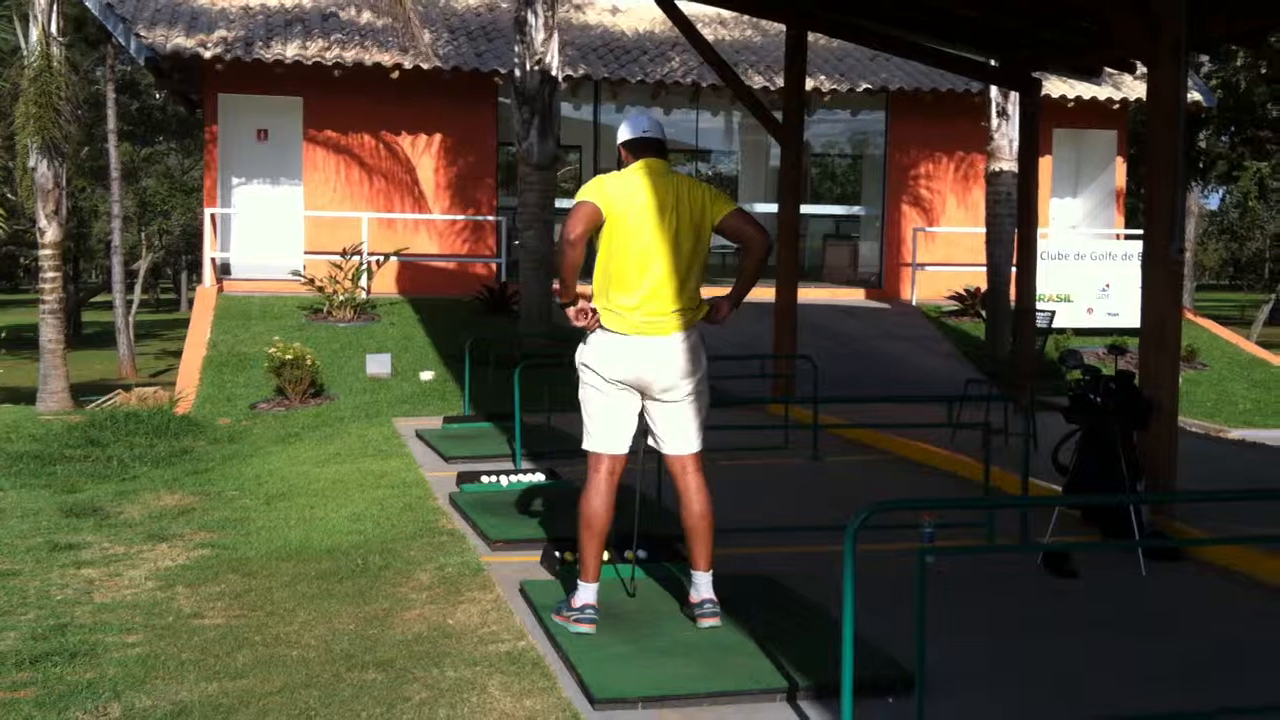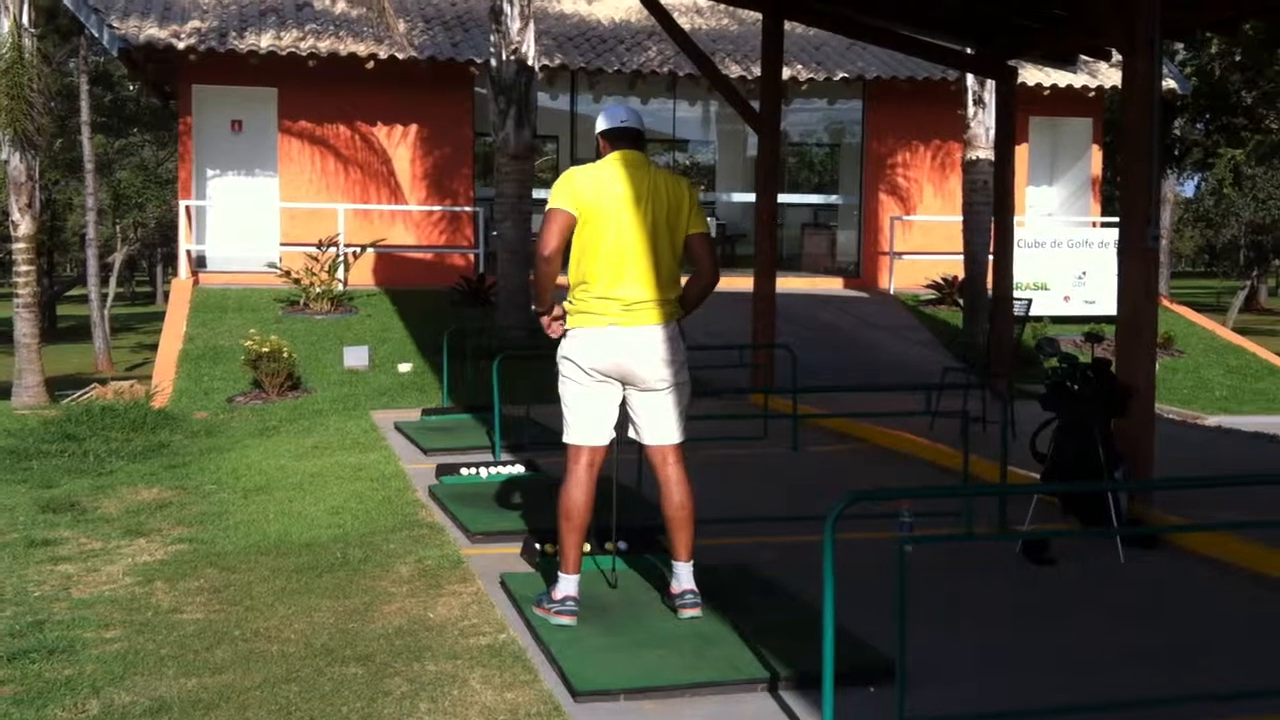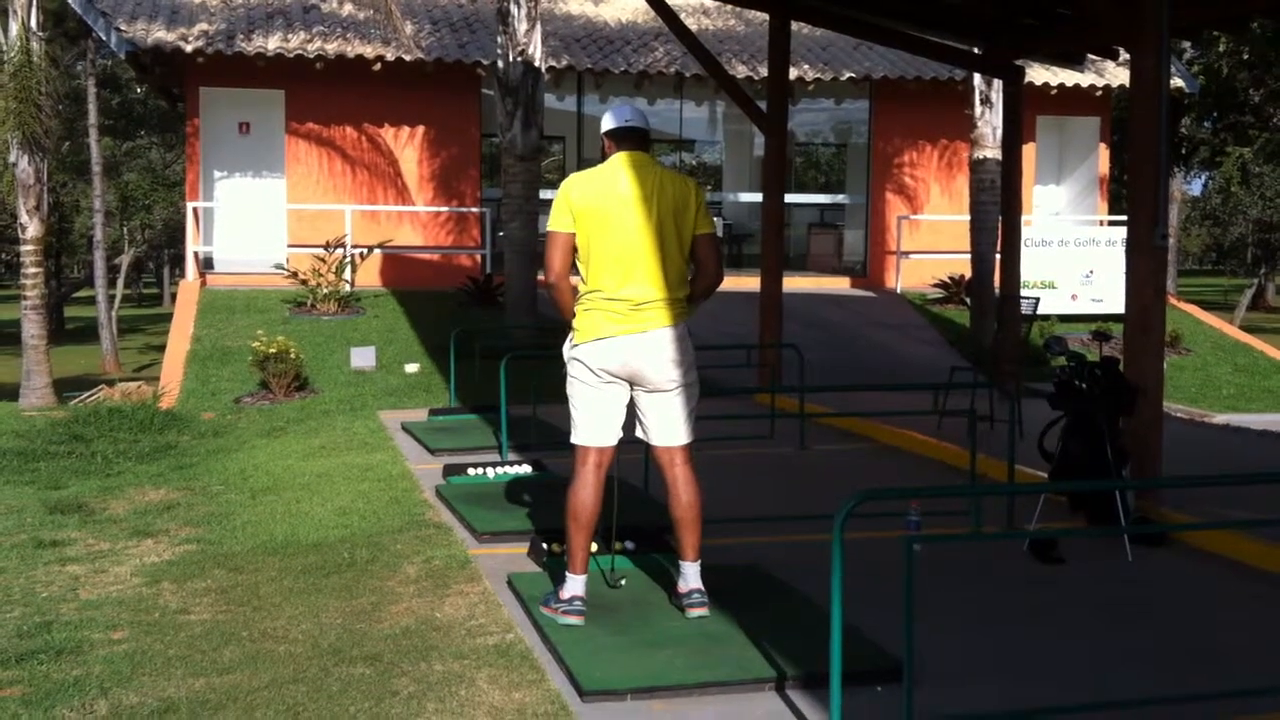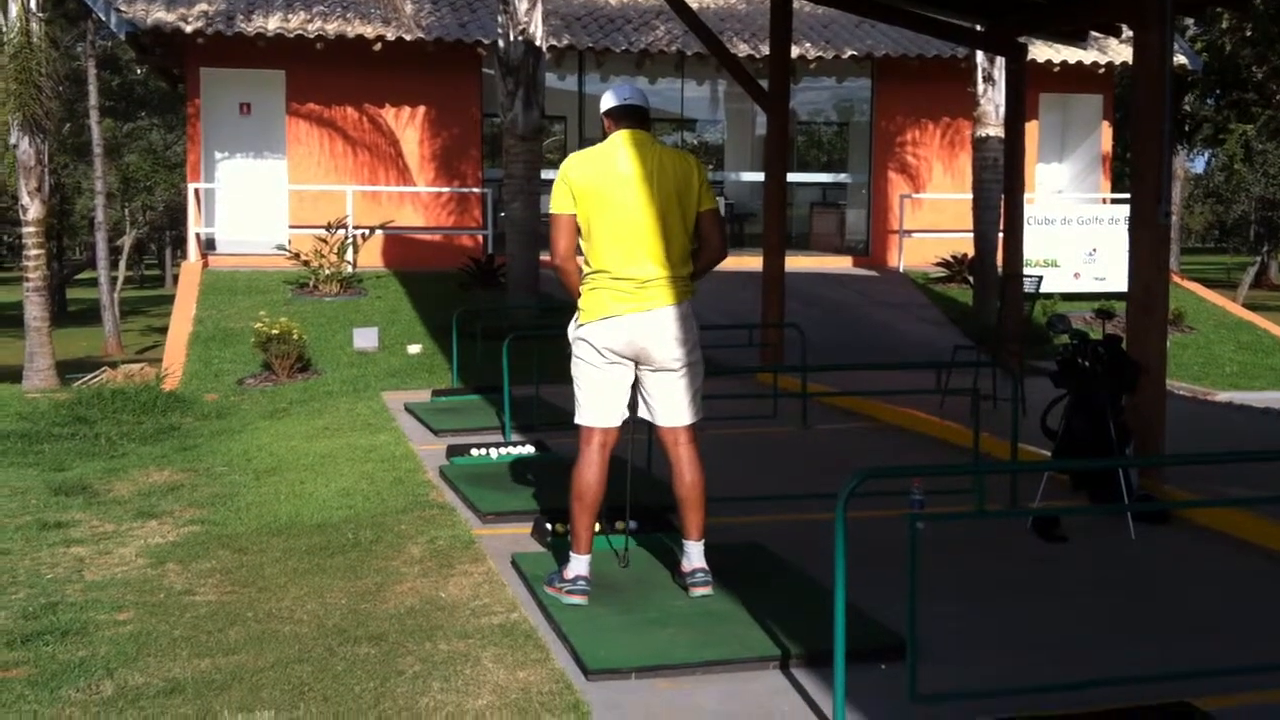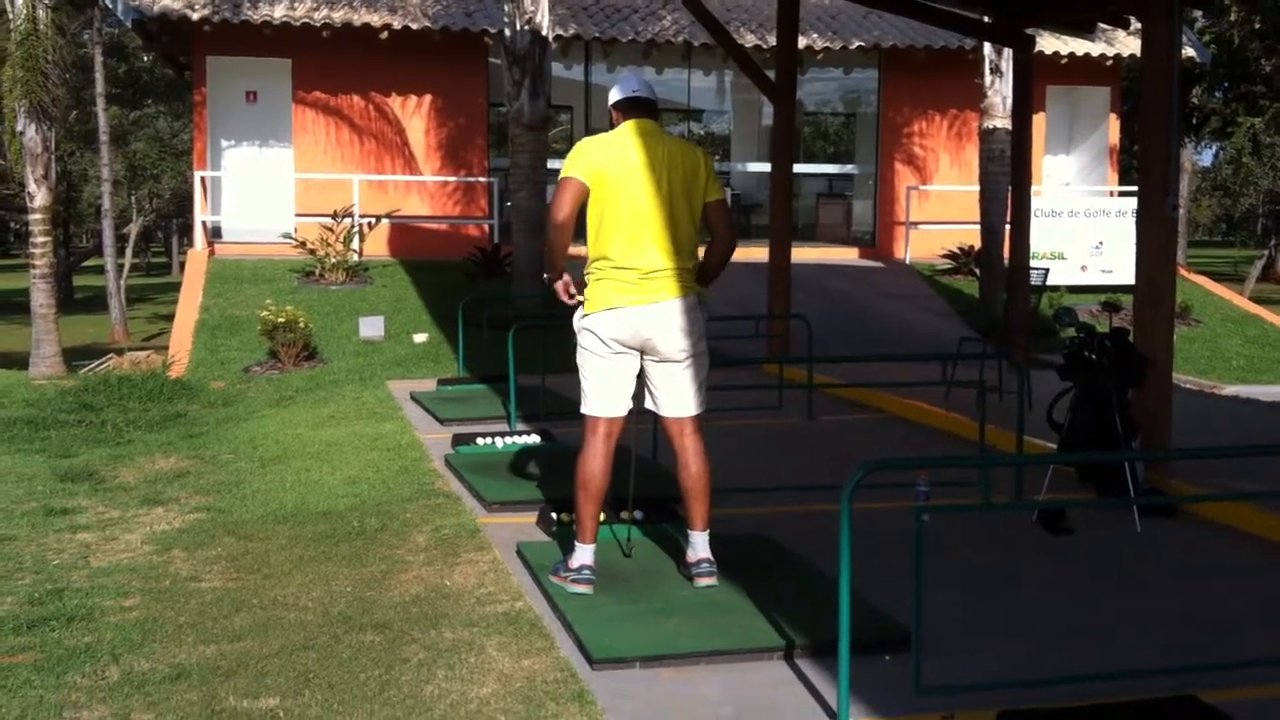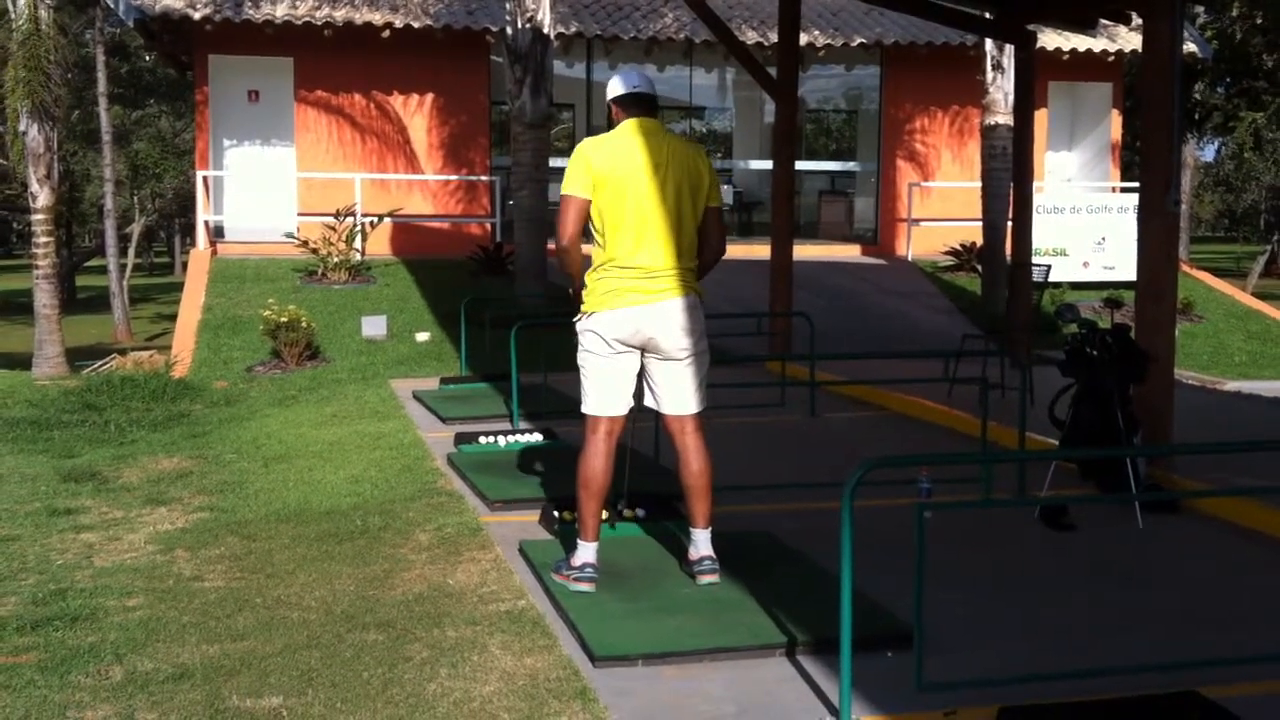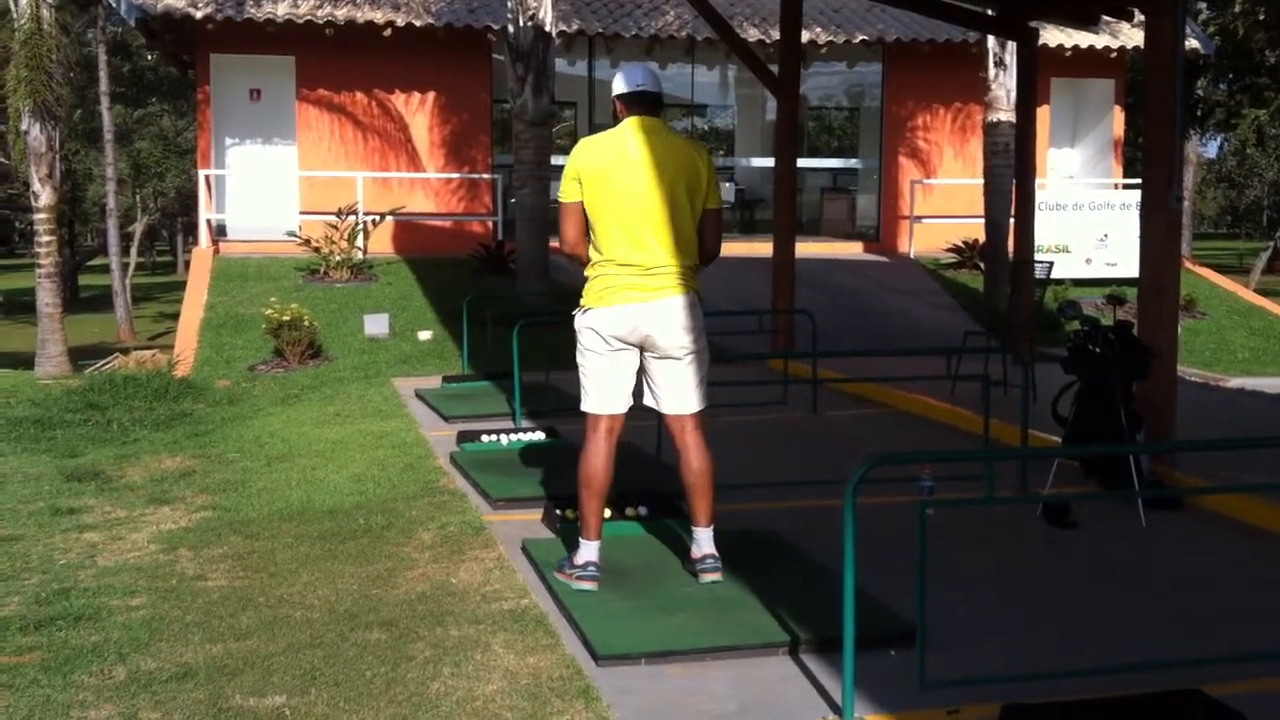
dt=0.7s
person 1, frame 1
left shoulder: (604, 186)
right shoulder: (699, 193)
left elbow: (573, 235)
right elbow: (759, 240)
left wrist: (569, 299)
right wrist: (730, 301)
left hip: (612, 346)
right hip: (677, 347)
left knee: (603, 471)
right knee: (688, 470)
left ankle: (585, 599)
right ankle: (704, 594)
person 1, frame 2
left shoulder: (576, 179)
right shoulder: (678, 188)
left elbow: (547, 250)
right elbow: (707, 272)
left wrist: (545, 308)
left hip: (589, 338)
right hip: (656, 338)
left knee: (582, 463)
right knee: (669, 460)
left ankle: (565, 590)
right ankle: (684, 584)
person 1, frame 3
left shoulder: (577, 186)
right shoulder: (684, 188)
left elbow: (555, 274)
right elbow: (710, 272)
left wrist: (580, 321)
left hip: (597, 341)
right hip: (664, 338)
left knee: (590, 463)
right knee: (677, 461)
left ankle: (573, 591)
right ankle: (692, 584)
person 1, frame 4
left shoulder: (577, 165)
right shoulder: (685, 164)
left elbow: (562, 256)
right elbow: (715, 245)
left hip: (602, 320)
right hip: (669, 316)
left knee: (595, 443)
right knee: (681, 440)
left ankle: (577, 570)
right ankle: (696, 563)
person 1, frame 5
left shoulder: (591, 148)
right shoulder: (693, 156)
left elbow: (559, 218)
right elbow: (724, 238)
left wrist: (556, 274)
left hip: (608, 309)
right hip: (675, 307)
left knee: (600, 434)
right knee: (686, 431)
left ankle: (583, 559)
right ankle: (701, 553)
person 1, frame 6
left shoulder: (591, 151)
right shoulder: (694, 155)
left elbow: (567, 239)
right elbow: (714, 246)
left wrist: (581, 287)
left hip: (609, 310)
right hip: (676, 307)
left knee: (600, 433)
right knee: (686, 429)
left ankle: (584, 557)
right ankle: (702, 551)
person 1, frame 7
left shoulder: (588, 151)
right shoulder: (694, 155)
left elbow: (571, 242)
right elbow: (710, 248)
left hip: (607, 307)
right hip: (674, 305)
left knee: (601, 430)
right knee: (688, 428)
left ankle: (588, 556)
right ankle: (705, 549)
